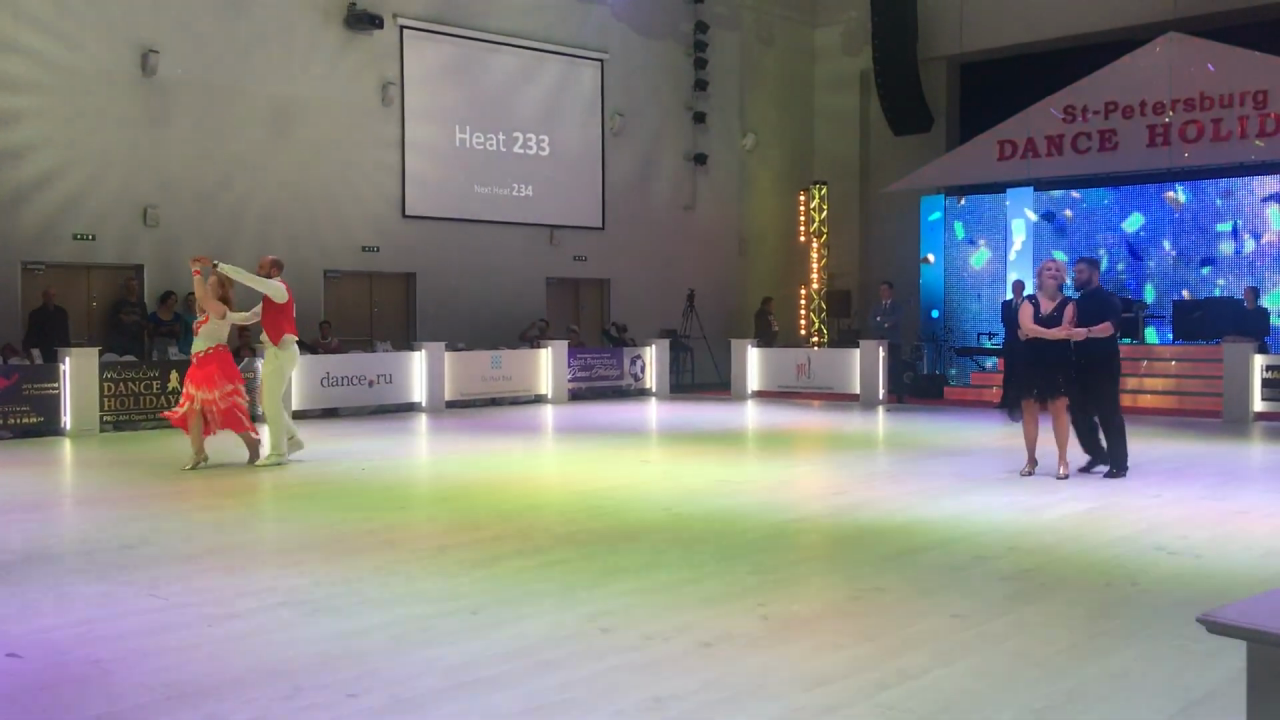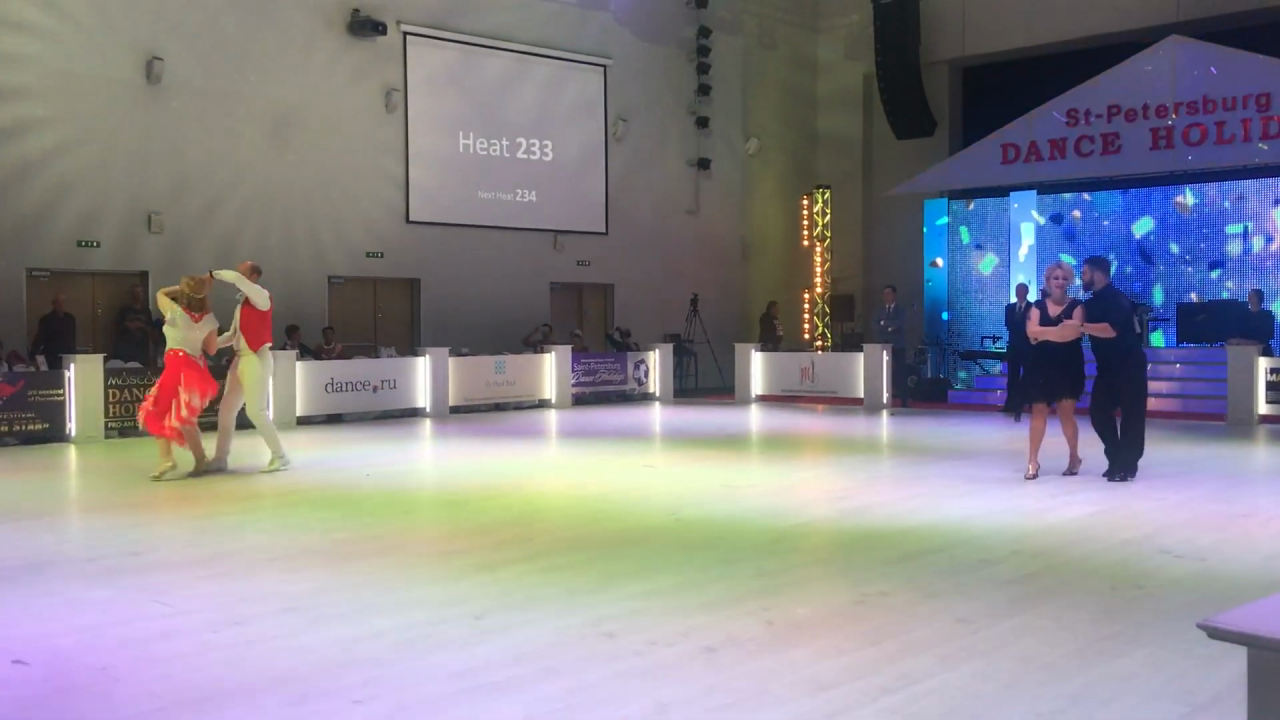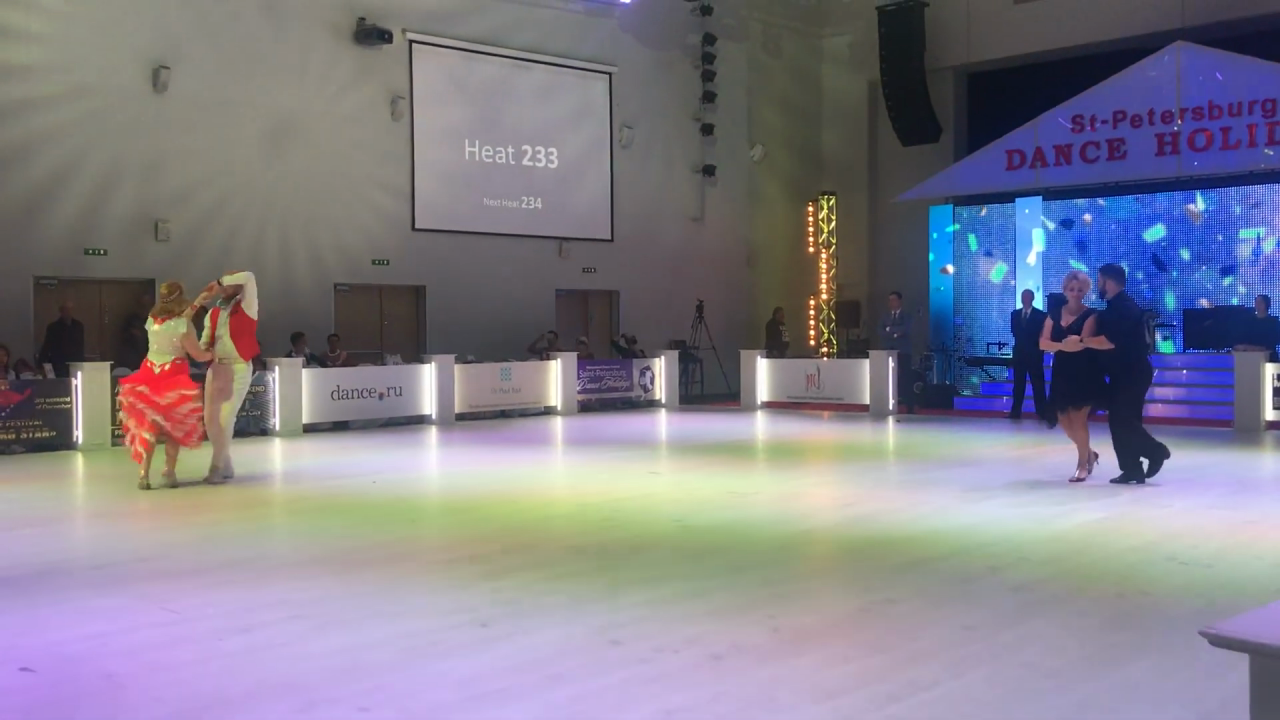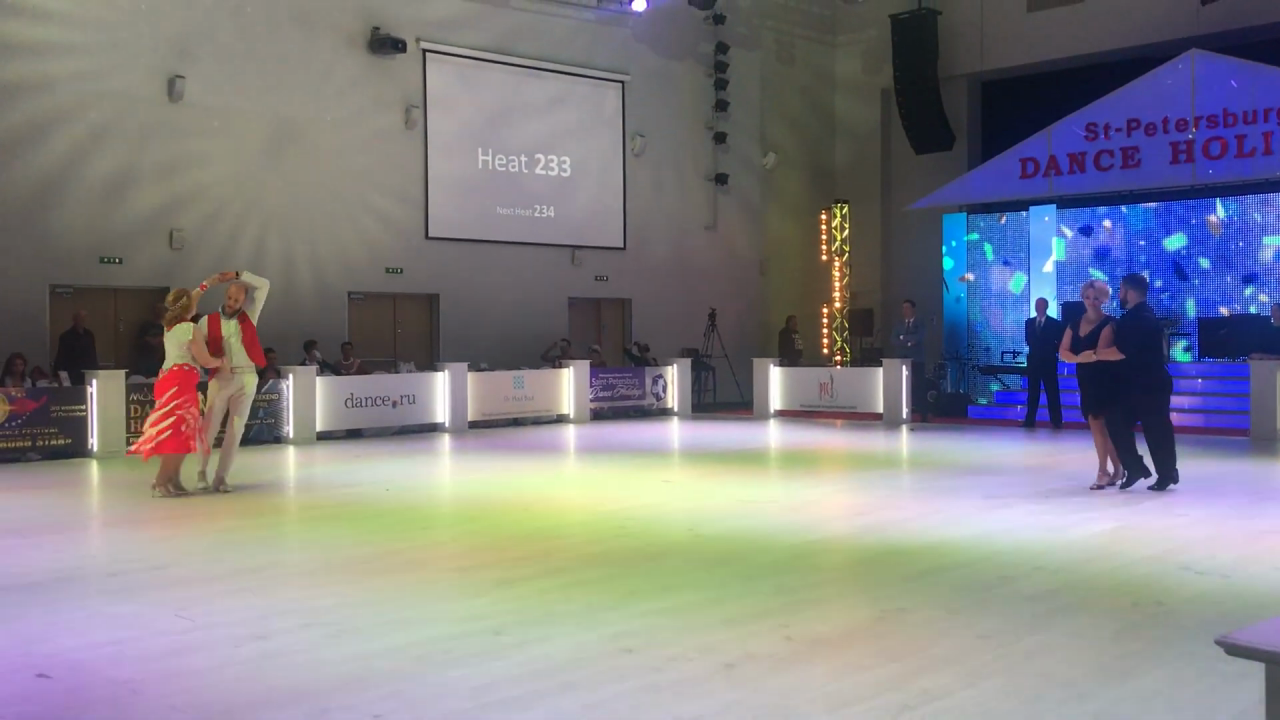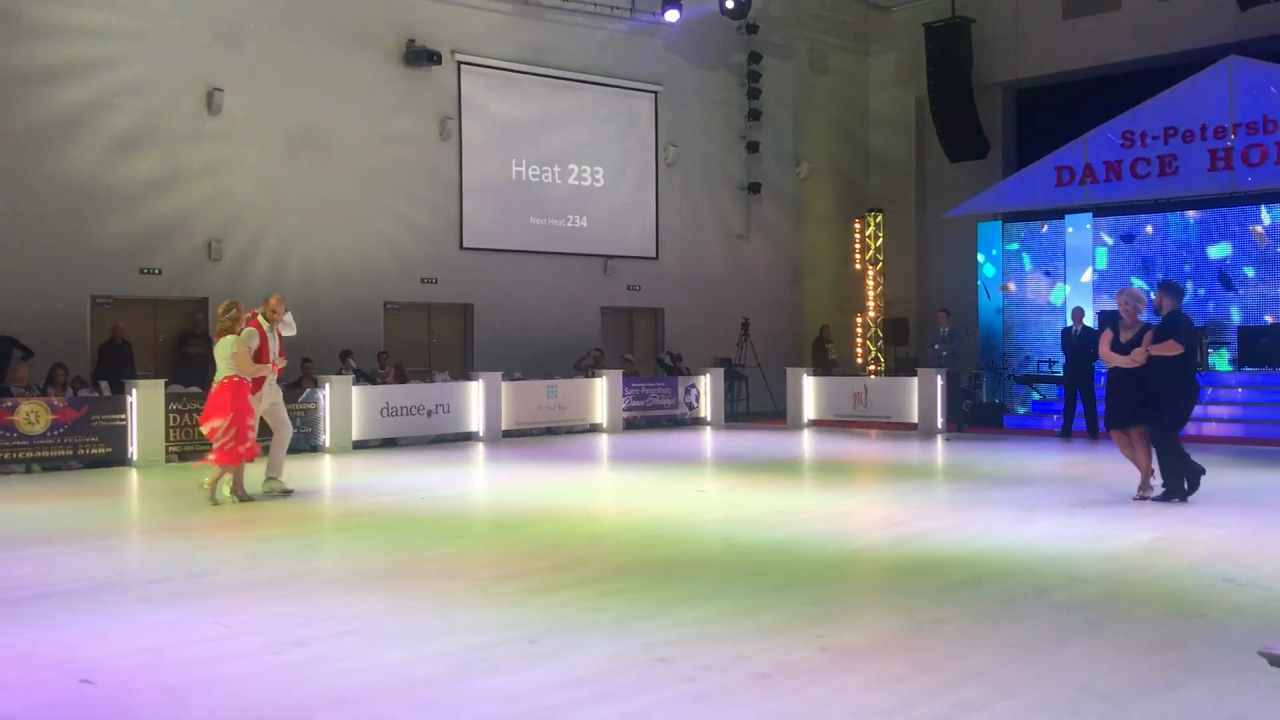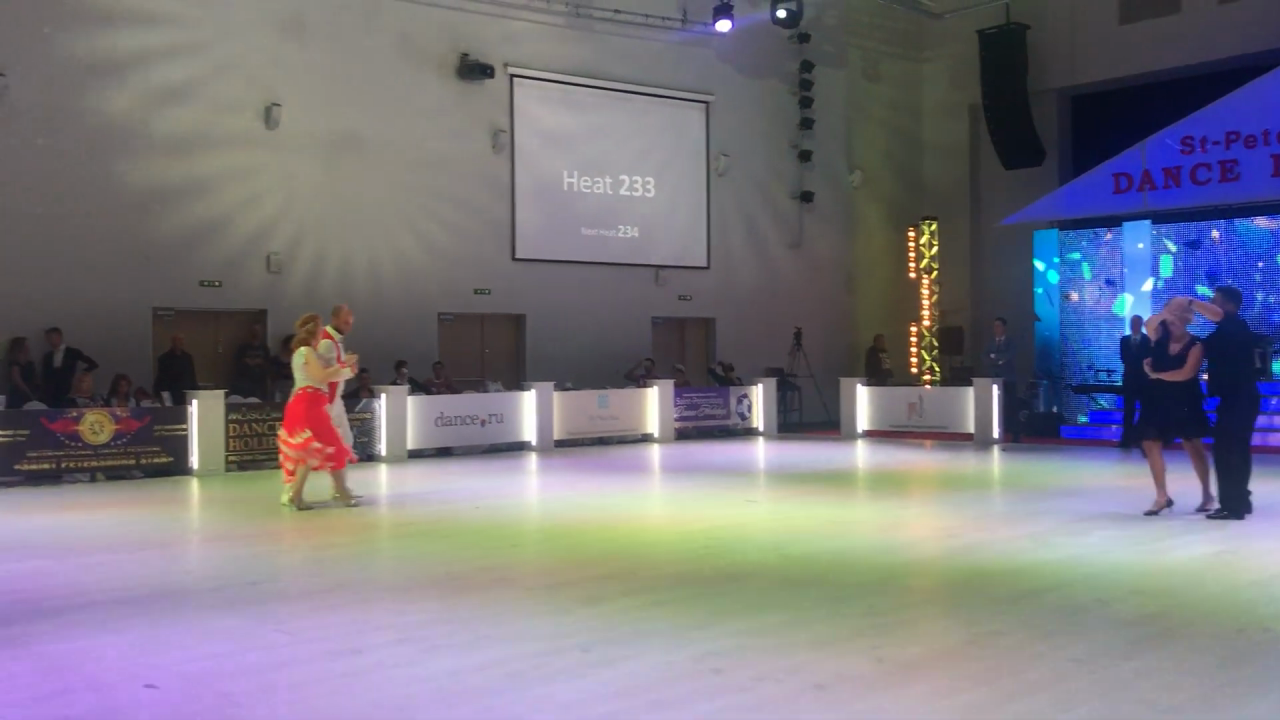
dt=0.3s
person 1, frame 1
left shoulder: (1107, 300)
right shoulder: (1076, 301)
left elbow: (1109, 326)
left wrist: (1087, 331)
left hip: (1105, 365)
right hip: (1083, 365)
left knee: (1108, 412)
right knee: (1080, 412)
left ankle: (1118, 462)
right ankle: (1097, 454)
person 1, frame 2
left shoulder: (1116, 300)
right shoulder: (1093, 301)
left elbow: (1111, 329)
right elbow: (1093, 327)
left wrist: (1080, 326)
left hip: (1128, 365)
right hip: (1108, 366)
left knee: (1130, 415)
right knee: (1099, 412)
left ankle: (1128, 465)
right ankle: (1117, 460)
person 1, frame 3
left shoulder: (1125, 308)
right shoulder: (1113, 308)
left elbow: (1111, 341)
right elbow: (1101, 335)
left wrist: (1080, 341)
left hip: (1133, 374)
right hip: (1120, 373)
left knee: (1123, 420)
right knee: (1119, 421)
left ankle: (1156, 452)
right ankle: (1131, 469)
person 1, frame 4
left shoulder: (1143, 319)
right shoulder: (1132, 317)
left elbow: (1121, 351)
right elbow: (1119, 342)
left wrist: (1094, 354)
left hip: (1151, 383)
right hip: (1133, 383)
left knee: (1156, 428)
right knee: (1115, 422)
left ankle: (1167, 473)
right ankle: (1135, 468)
person 1, frame 5
left shoulder: (1181, 323)
right shoulder: (1166, 323)
left elbow: (1176, 346)
right elbow: (1158, 350)
left wrist: (1147, 350)
left hip: (1179, 392)
right hip: (1165, 392)
left knee: (1162, 436)
right knee: (1161, 437)
left ankle: (1191, 472)
right ankle: (1175, 487)
person 1, frame 6
left shoulder: (1237, 327)
right shoulder: (1224, 334)
left elbow: (1217, 315)
right elbow: (1201, 349)
left wrist: (1190, 303)
left hip: (1240, 399)
right hip: (1233, 398)
left knee: (1227, 449)
right knee: (1231, 449)
left ankle: (1234, 504)
right ankle: (1239, 501)
person 2, frame 1
left shoulder: (1067, 303)
right shoulder: (1029, 301)
left elbow: (1064, 332)
right elbow: (1025, 325)
left wrist: (1034, 334)
right wrist: (1053, 332)
left hip: (1058, 362)
right hip: (1032, 360)
left knee: (1058, 409)
right knee: (1029, 410)
left ankle: (1062, 460)
right ankle: (1030, 458)
person 2, frame 2
left shoulder: (1076, 306)
right shoulder: (1038, 306)
left elbow: (1074, 333)
right elbow: (1031, 330)
left wrist: (1042, 336)
right wrist: (1057, 331)
left hip: (1068, 364)
right hip: (1041, 363)
left knee: (1065, 412)
right knee: (1038, 411)
left ankle: (1074, 458)
right ankle: (1033, 462)
person 2, frame 3
left shoulder: (1090, 315)
right shoulder: (1054, 314)
left elbow: (1082, 343)
right elbow: (1042, 343)
left wrist: (1057, 346)
right wrist: (1066, 344)
left hip: (1084, 372)
right hip: (1062, 371)
left knee: (1078, 418)
right knee: (1063, 419)
left ankle: (1083, 465)
right ankle: (1089, 454)
person 2, frame 4
left shoulder: (1108, 323)
right shoulder: (1075, 324)
left elbow: (1098, 352)
right elbow: (1062, 352)
left wrist: (1076, 356)
left hip: (1104, 379)
right hip: (1086, 380)
left knee: (1097, 424)
right knee: (1099, 426)
left ankle: (1103, 472)
right ankle: (1117, 470)
person 2, frame 5
left shoulder: (1147, 330)
right shoulder: (1112, 329)
left elbow: (1141, 359)
right elbow: (1103, 353)
left wrist: (1114, 362)
right wrist: (1127, 359)
left hip: (1140, 388)
right hip: (1117, 389)
left knee: (1139, 436)
right knee: (1118, 437)
left ankle: (1146, 483)
right ankle: (1145, 471)
person 2, frame 6
left shoulder: (1195, 344)
right shoulder: (1161, 335)
left elbow: (1185, 374)
right elbow: (1149, 324)
left wrist: (1155, 373)
right wrist: (1164, 314)
left hip: (1185, 402)
right hip: (1156, 401)
left knee: (1194, 450)
right knee: (1151, 447)
left ankle: (1206, 494)
right ankle: (1162, 497)
person 3, frame 1
left shoulder: (278, 288)
right shoulder: (271, 296)
left elbow: (247, 277)
right elbow: (250, 317)
left wrist: (218, 266)
left hip: (282, 351)
right hip: (278, 351)
left knee: (272, 401)
right knee: (266, 400)
left ankle: (278, 452)
right ankle: (291, 438)
person 3, frame 2
left shoulder: (260, 297)
right shoulder: (241, 303)
left elbow: (237, 277)
right elbow: (233, 334)
left wrist: (212, 274)
left hip: (256, 359)
right hip: (240, 359)
left knee: (256, 410)
right knee: (227, 408)
left ankle: (279, 456)
right ankle: (220, 457)
person 3, frame 3
left shoulder: (247, 306)
right shoulder: (213, 313)
left elbow: (248, 278)
right elbow: (205, 342)
left wrist: (220, 281)
left hip: (239, 368)
right hip: (216, 368)
left knee: (226, 416)
right knee: (210, 418)
left ankle: (218, 466)
right ankle: (225, 467)
person 3, frame 4
left shoulder: (248, 314)
right shoulder: (208, 321)
left elbow: (264, 286)
left wrist: (238, 275)
left hip: (247, 378)
right hip: (220, 378)
left knee: (236, 428)
right knee: (210, 425)
left ankle: (220, 478)
right ankle: (202, 471)
person 3, frame 5
left shoulder: (275, 326)
right shoulder: (251, 330)
left elbow: (292, 330)
left wrist: (286, 313)
left hip: (272, 388)
right hip: (255, 389)
left knee: (285, 429)
left ankle: (273, 480)
person 3, frame 6
left shoulder: (333, 340)
right shoulder: (327, 343)
right elbow: (330, 373)
left hip: (333, 398)
right hip: (325, 400)
left knee: (344, 440)
right knee: (310, 446)
left ankle: (341, 488)
right ankle: (291, 489)
person 4, frame 1
left shoulder: (219, 309)
right shoulder: (211, 311)
left elbow: (201, 293)
left wrist: (196, 270)
left hip: (216, 363)
right hip: (200, 364)
left knee: (226, 409)
right knee: (193, 409)
left ankle: (252, 443)
right ankle: (198, 454)
person 4, frame 2
left shoulder: (174, 310)
right shoulder: (209, 319)
left elbow: (160, 293)
right elbow: (211, 349)
left wrist: (182, 288)
left hip: (178, 367)
right hip: (196, 368)
left knee: (161, 416)
right knee: (183, 417)
left ankle: (167, 461)
right ankle: (200, 460)
person 4, frame 3
left shoulder: (152, 319)
right shoulder: (183, 324)
right elbow: (198, 355)
left wrist: (197, 303)
right wrist: (212, 353)
left hip: (149, 376)
right hip: (174, 376)
left knee: (146, 426)
right knee: (175, 425)
left ankle: (144, 473)
right ankle: (170, 470)
person 4, frame 4
left shoulder: (169, 325)
right shoulder: (190, 329)
left elbow: (188, 302)
right elbow: (205, 361)
left wrist: (207, 284)
right wrist: (221, 361)
left hip: (171, 381)
right hip: (180, 383)
left knee: (186, 431)
right knee: (175, 434)
left ankle: (172, 477)
right ankle: (161, 483)
person 4, frame 5
left shoulder: (222, 339)
right shoulder: (235, 341)
right elbow: (250, 370)
right wrist: (274, 366)
left hip: (225, 392)
right hip: (232, 394)
left knee: (241, 444)
right knee: (236, 444)
left ankle: (238, 488)
right ankle: (212, 482)
person 4, frame 6
left shoulder: (304, 351)
right shoulder: (307, 352)
right elbow: (321, 376)
right wrist: (344, 364)
left hip: (310, 404)
right hip: (309, 404)
left knee: (308, 453)
right knee: (330, 448)
left ankle: (295, 495)
right ankle: (343, 493)
